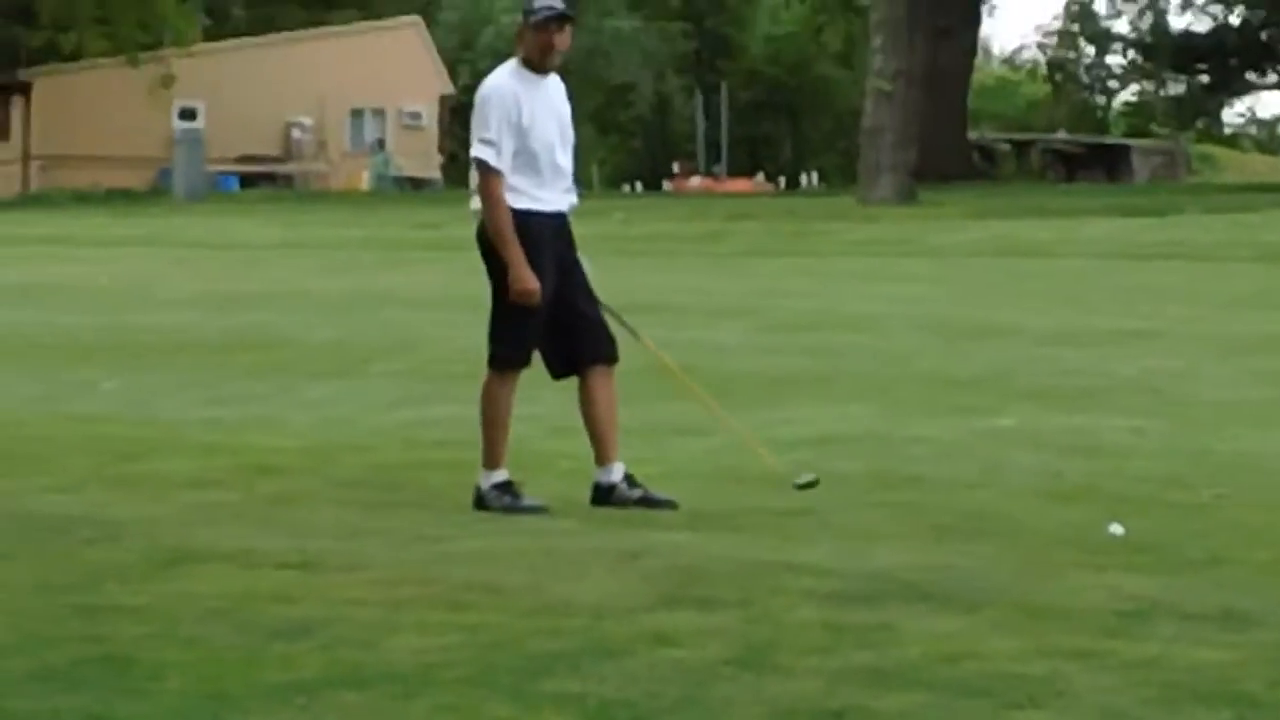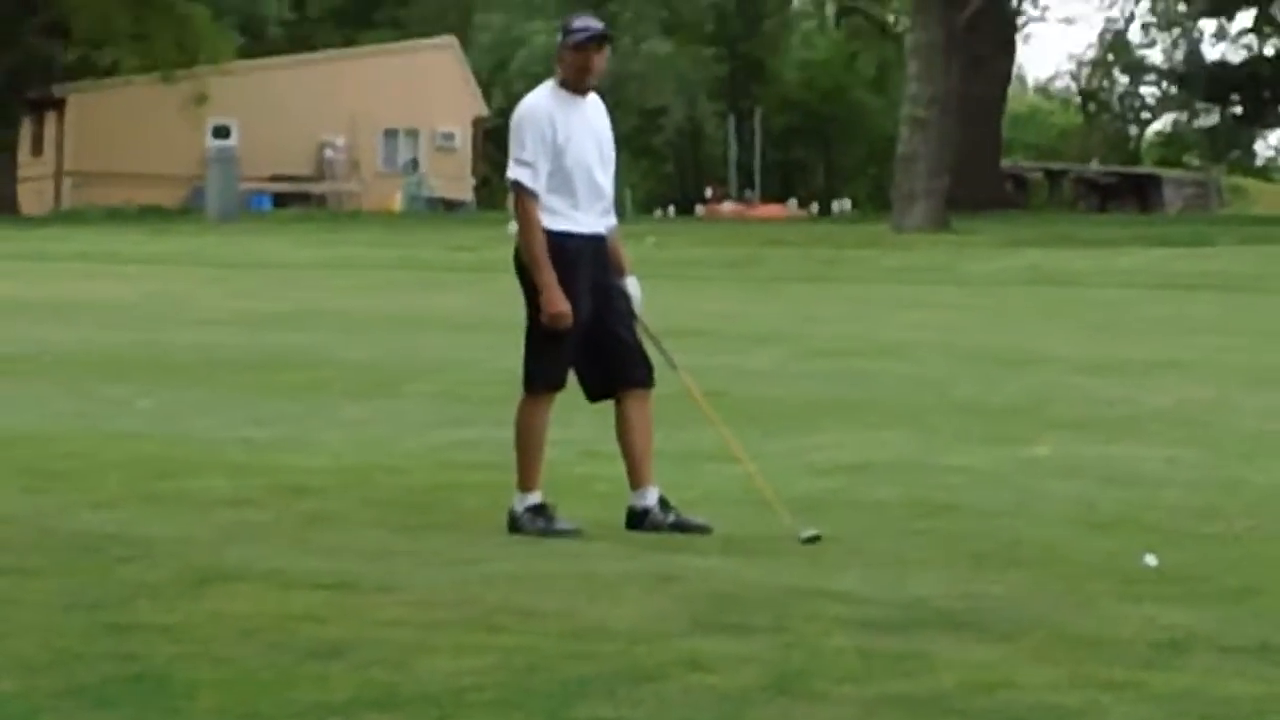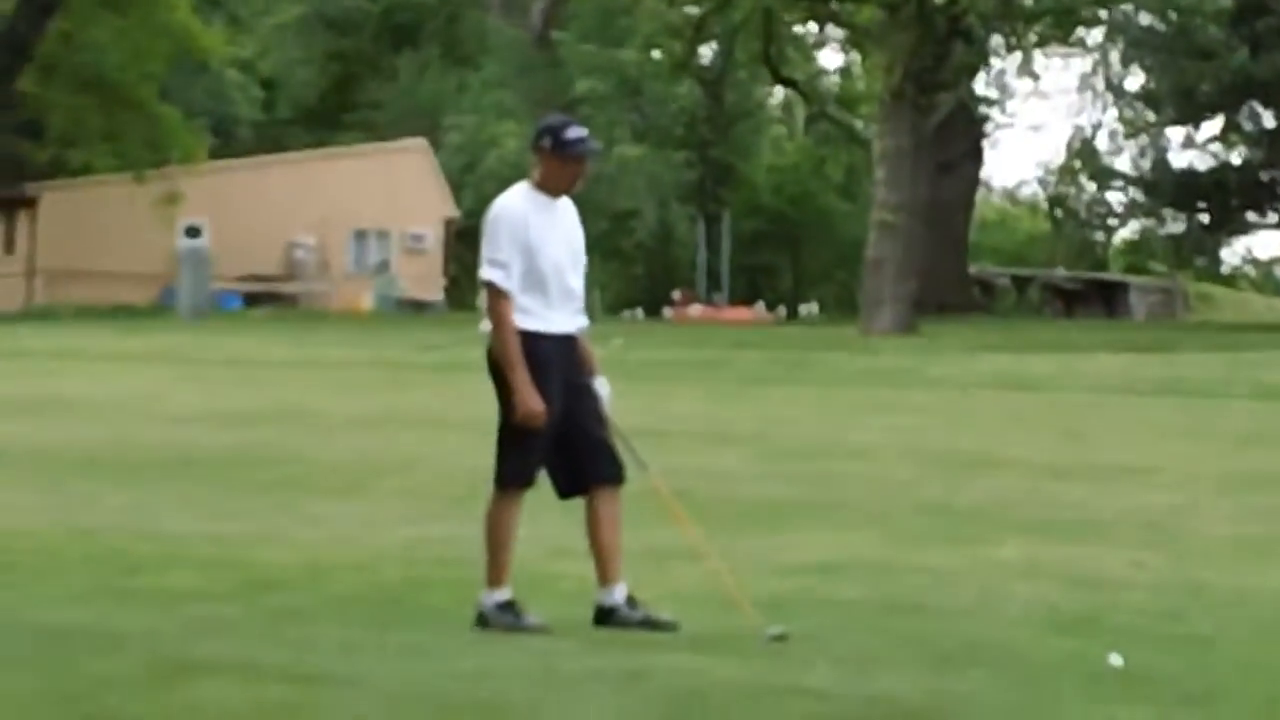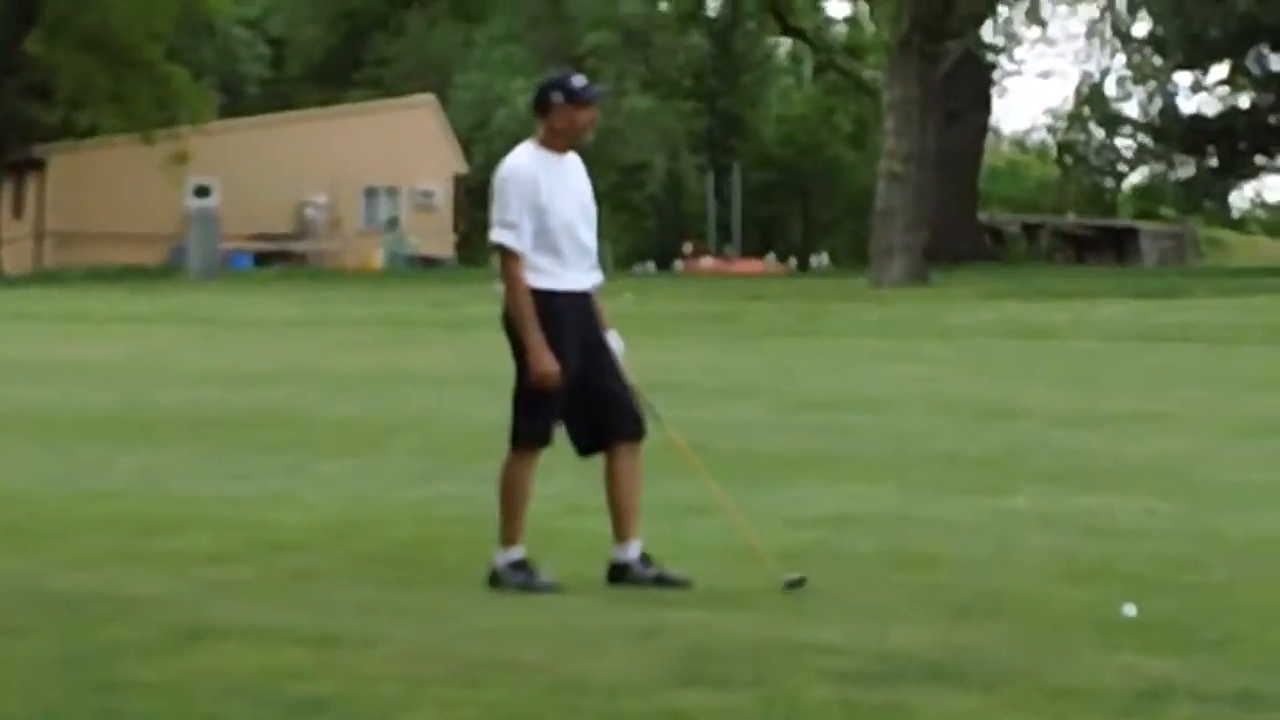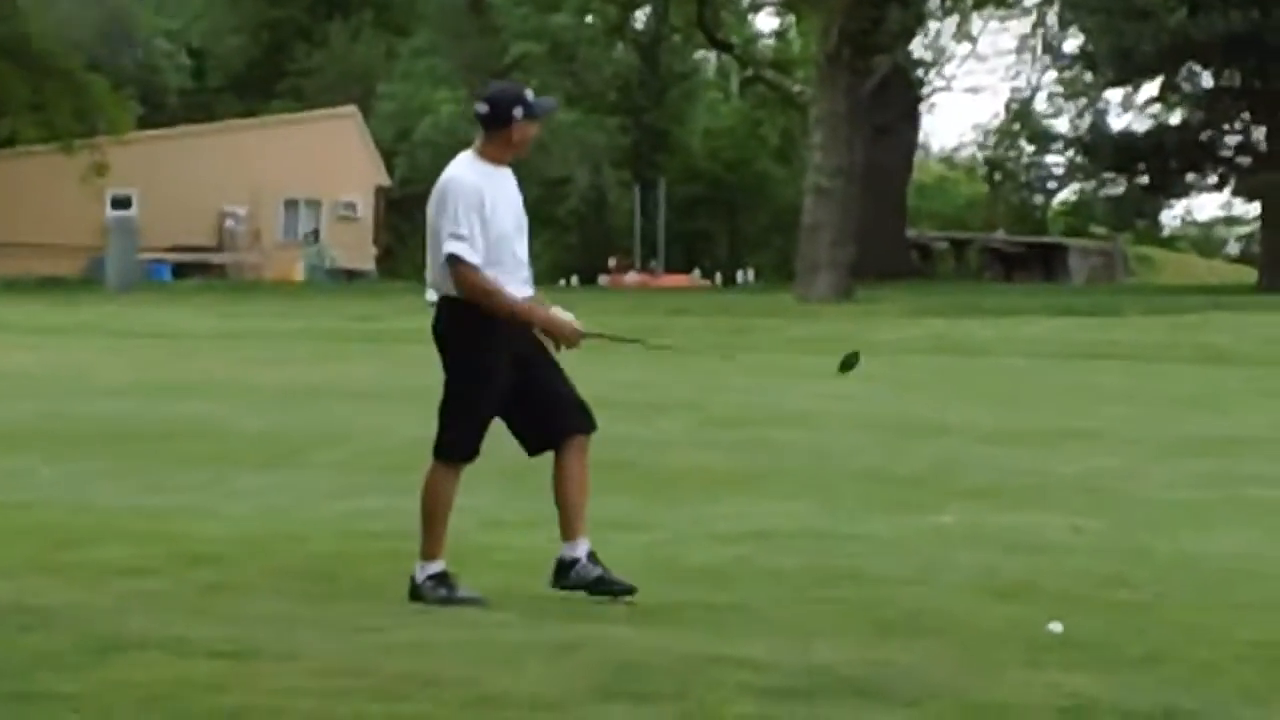
dt=1s
person 1, frame 1
left shoulder: (555, 86)
right shoulder: (500, 89)
right elbow: (491, 184)
right wrist: (516, 265)
left hip: (555, 229)
right hip: (517, 229)
left knee: (597, 353)
right knee: (508, 361)
left ankle: (611, 478)
right ankle: (492, 481)
person 1, frame 2
left shoulder: (596, 107)
right shoulder: (537, 110)
right elbow: (526, 204)
left wrist: (623, 269)
right wrist: (548, 286)
left hip: (595, 254)
right hip: (555, 250)
left knee: (634, 376)
right knee: (543, 383)
left ankle: (645, 502)
right ankle: (527, 503)
person 1, frame 3
left shoulder: (566, 209)
right shoulder: (512, 210)
right elbow: (500, 304)
left wrist: (592, 369)
right wrist: (522, 386)
left hip: (566, 353)
right hip: (527, 351)
left knee: (604, 474)
right knee: (514, 480)
left ankle: (613, 599)
right ankle: (495, 600)
person 1, frame 4
left shoulder: (574, 165)
right shoulder: (521, 170)
right elbow: (512, 265)
left wrist: (604, 325)
right wrist: (535, 346)
left hip: (580, 312)
right hip: (543, 310)
left knee: (624, 429)
right knee: (529, 439)
left ankle: (628, 556)
right ankle: (508, 559)
person 1, frame 5
left shoulder: (503, 175)
right shoulder: (463, 182)
right elbow: (466, 277)
left wrist: (540, 315)
right wrist: (539, 317)
left hip: (508, 324)
right hip: (470, 323)
left knee: (570, 427)
right knee: (453, 452)
left ankle: (575, 557)
right ankle: (429, 572)
